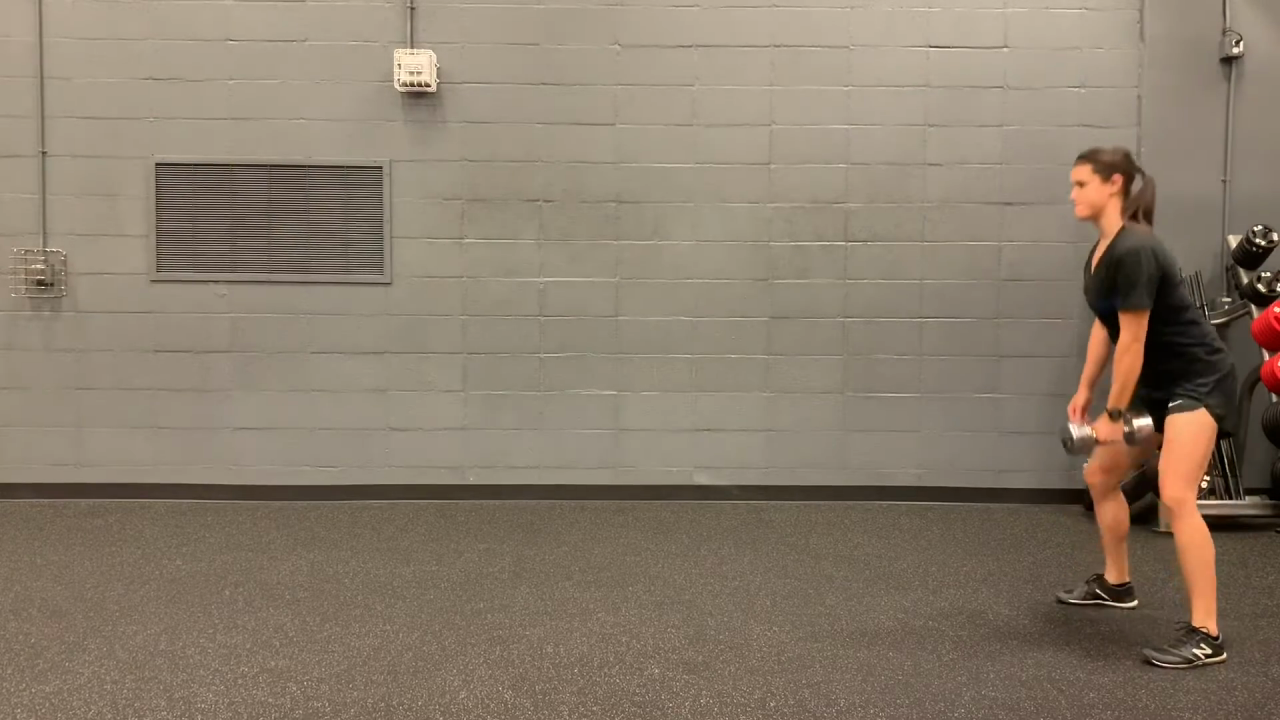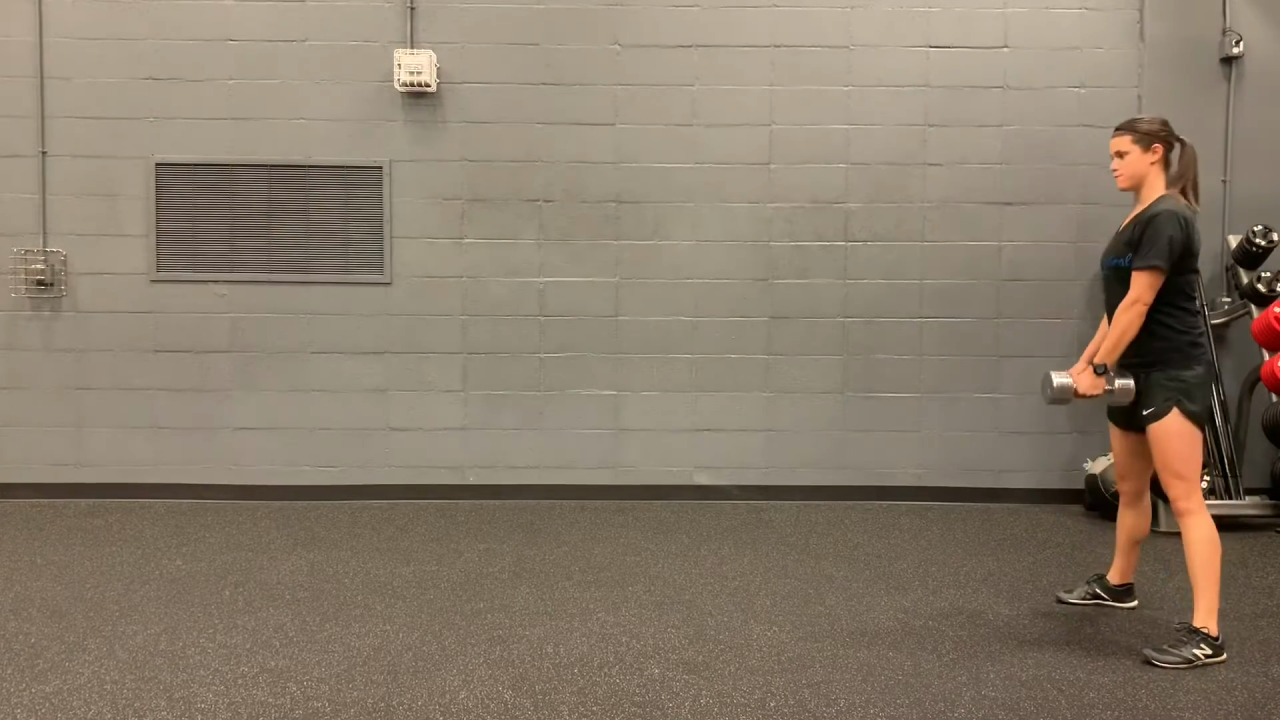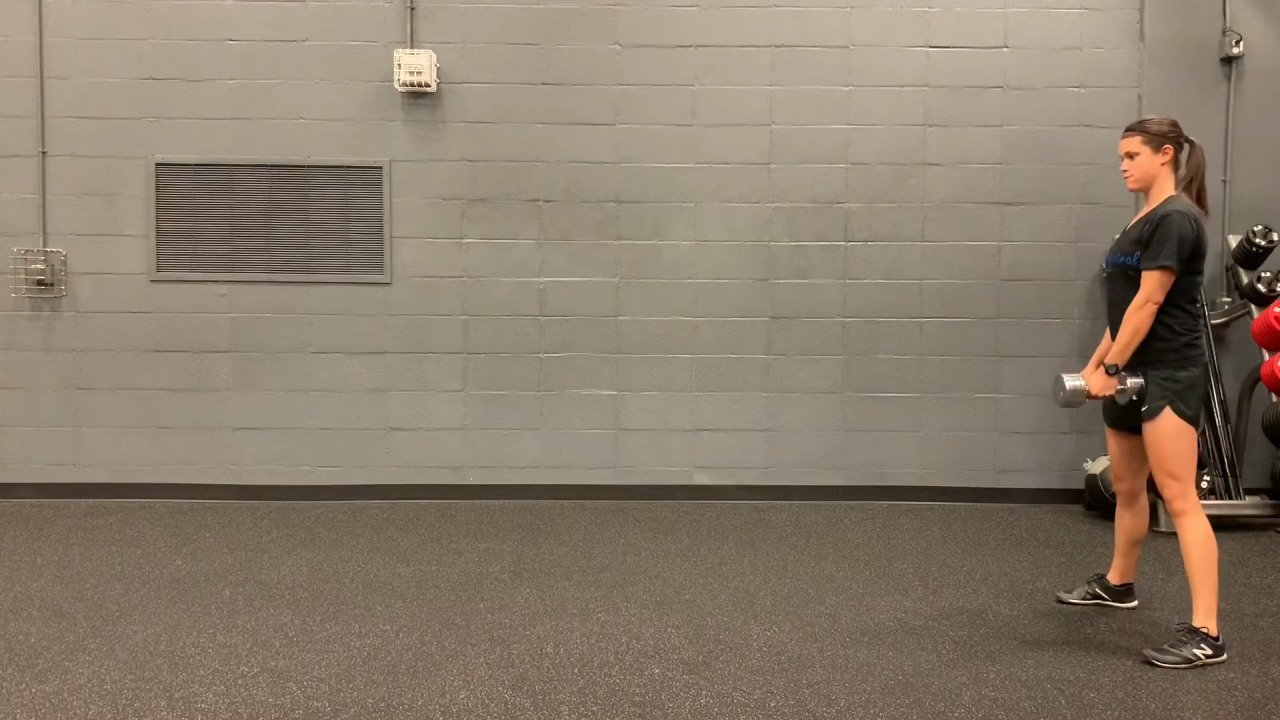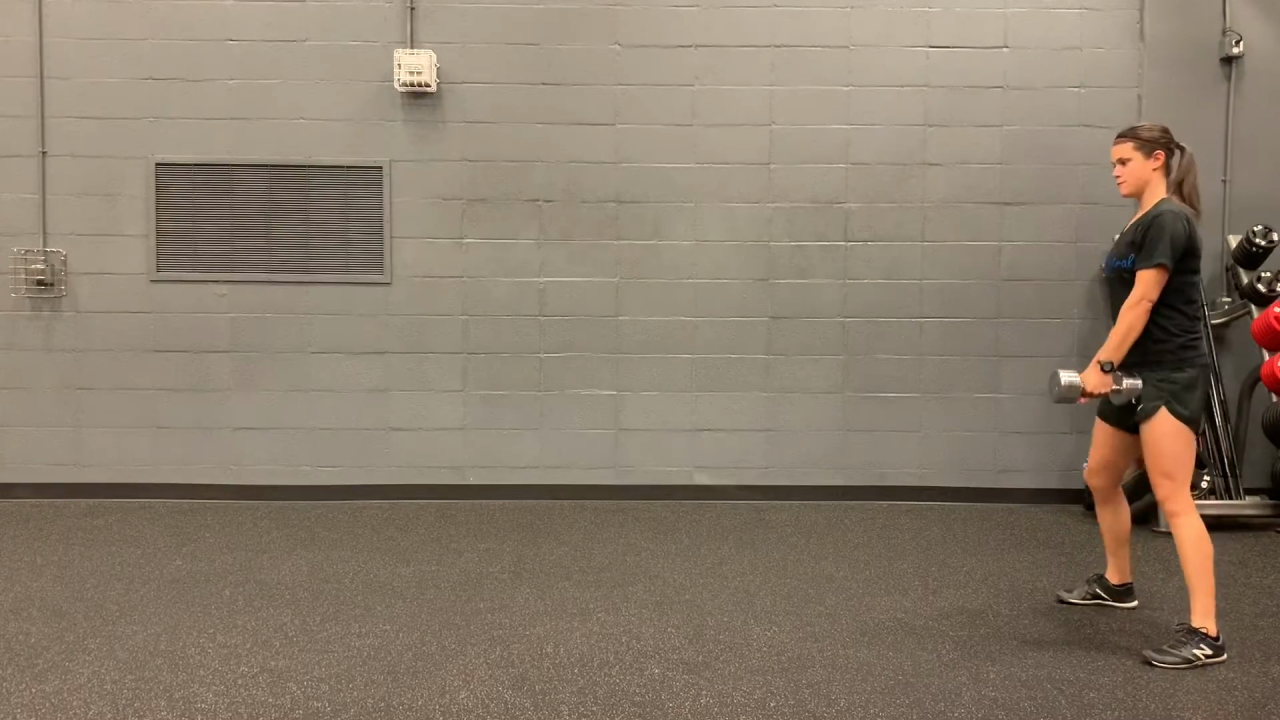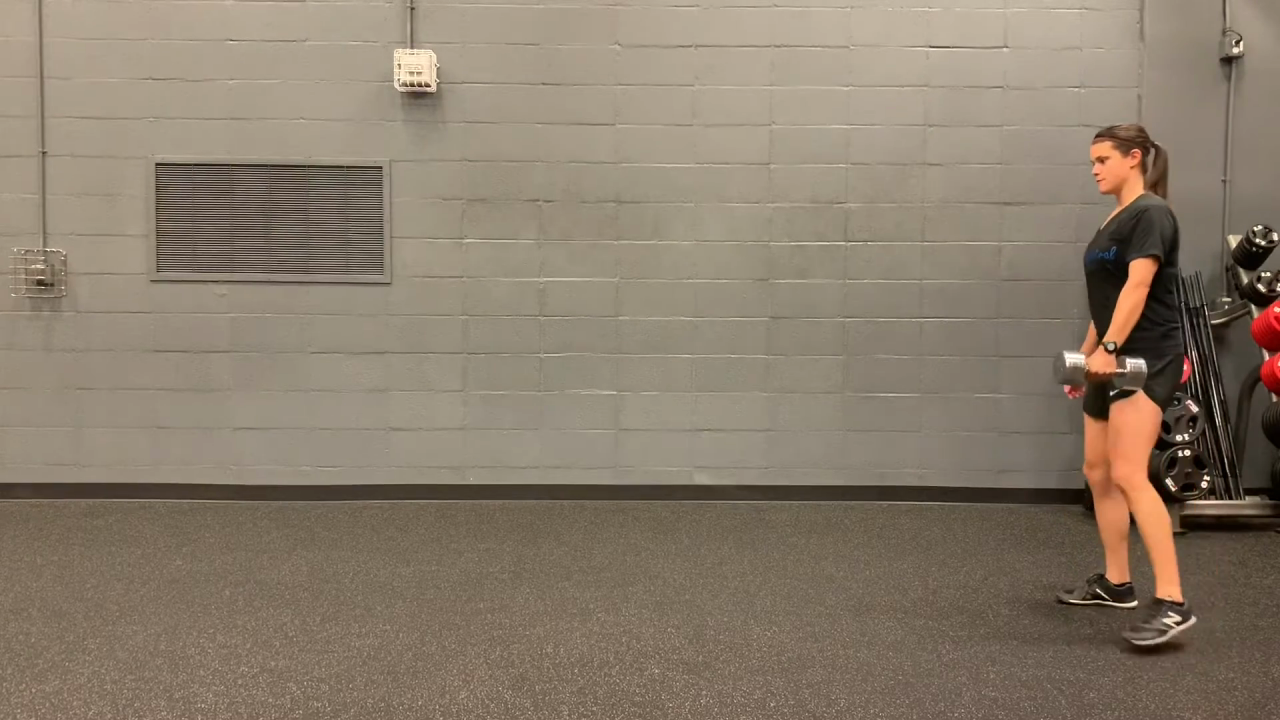
dt=0.3s
person 1, frame 1
left shoulder: (1134, 250)
right shoulder: (1099, 249)
left elbow: (1132, 341)
right elbow: (1104, 328)
left wrist: (1114, 416)
right wrist: (1084, 390)
left hip: (1199, 380)
right hip: (1154, 383)
left knee: (1175, 497)
right knee: (1098, 475)
left ankle: (1206, 633)
right ankle: (1115, 582)
person 1, frame 2
left shoulder: (1167, 217)
right shoulder: (1140, 217)
left elbow: (1140, 303)
left wrist: (1098, 367)
right wrist: (1088, 359)
left hip: (1173, 375)
right hip: (1137, 373)
left knee: (1184, 499)
right knee: (1130, 488)
left ankle: (1206, 634)
right ankle: (1117, 584)
person 1, frame 3
left shoulder: (1176, 218)
right shoulder: (1145, 218)
left elbow: (1149, 303)
left wrist: (1108, 369)
right wrist: (1097, 363)
left hip: (1168, 375)
right hip: (1134, 373)
left knee: (1179, 499)
right knee: (1126, 488)
left ankle: (1206, 633)
right ankle: (1117, 583)
person 1, frame 4
left shoulder: (1169, 219)
right shoulder: (1141, 223)
left elbow: (1143, 302)
left wrist: (1103, 364)
right wrist: (1101, 367)
left hip: (1170, 376)
right hip: (1134, 375)
left knee: (1173, 501)
right knee: (1100, 480)
left ankle: (1205, 634)
right ankle: (1117, 582)
person 1, frame 5
left shoulder: (1151, 214)
right shoulder: (1114, 220)
left elbow: (1137, 289)
left wrist: (1109, 347)
right wrist: (1087, 356)
left hip: (1146, 361)
right hip: (1115, 361)
left knee: (1127, 475)
right knee: (1098, 475)
left ankle: (1171, 602)
right ankle: (1116, 581)
